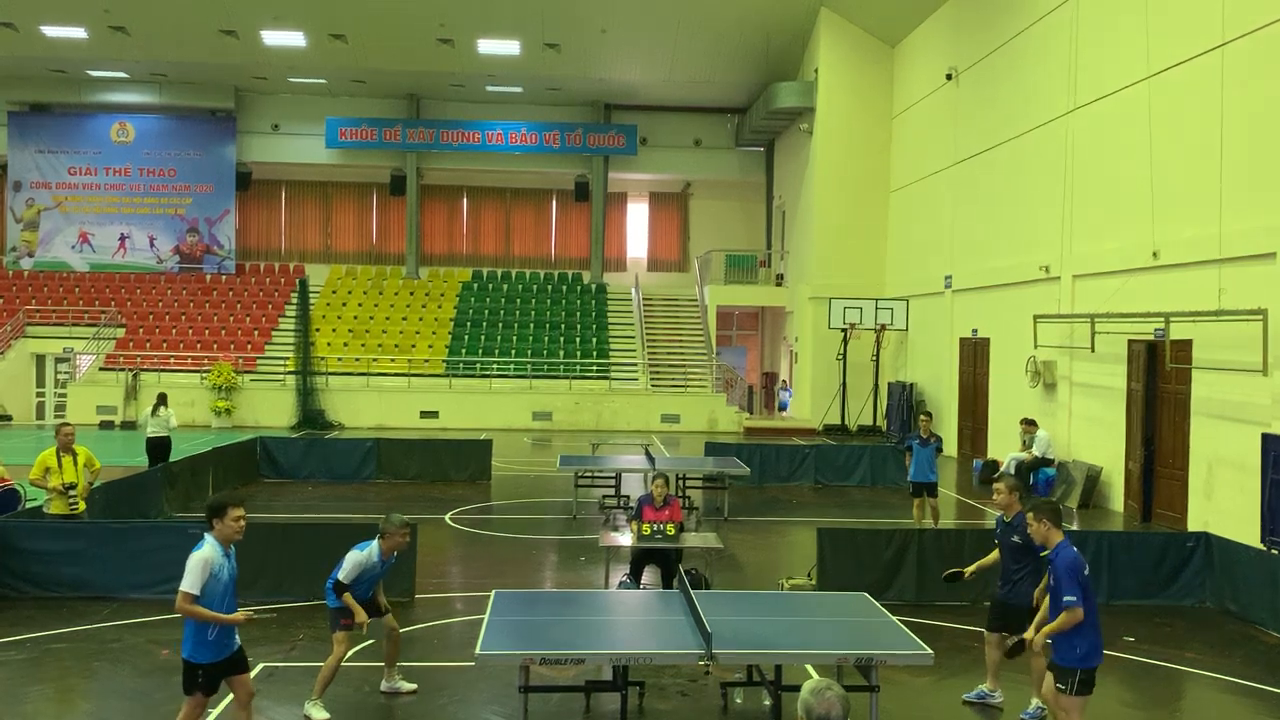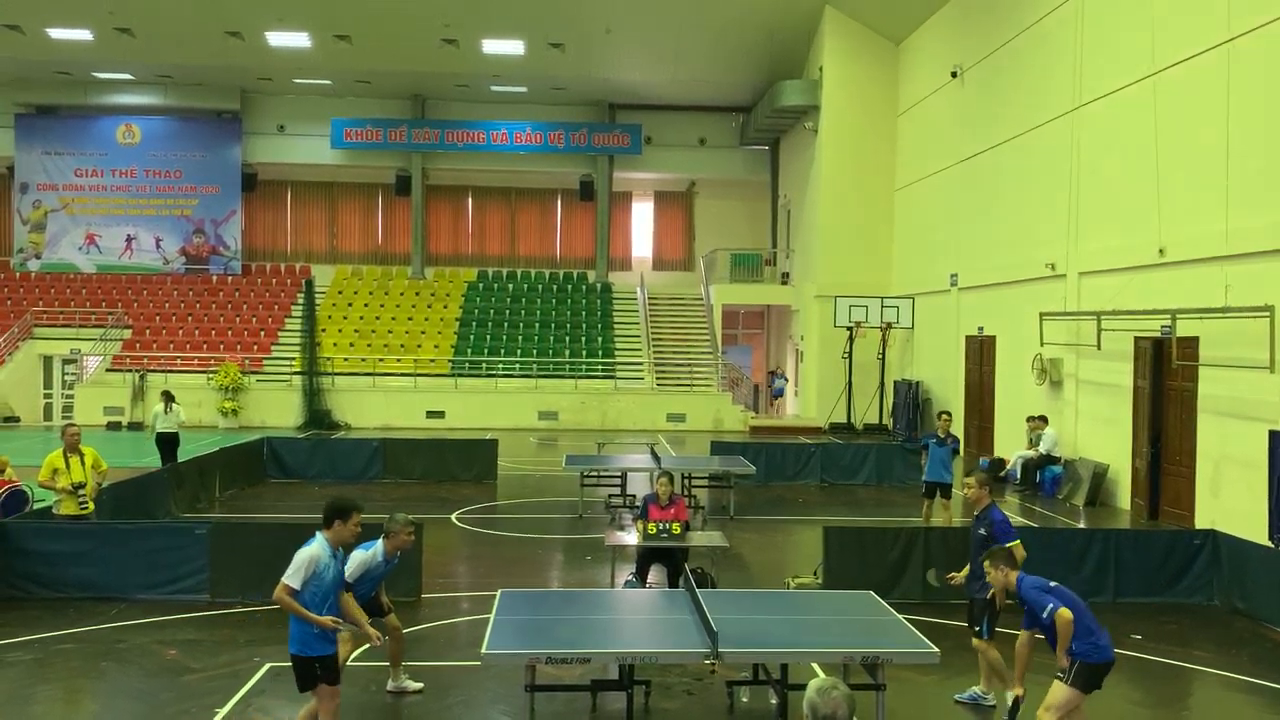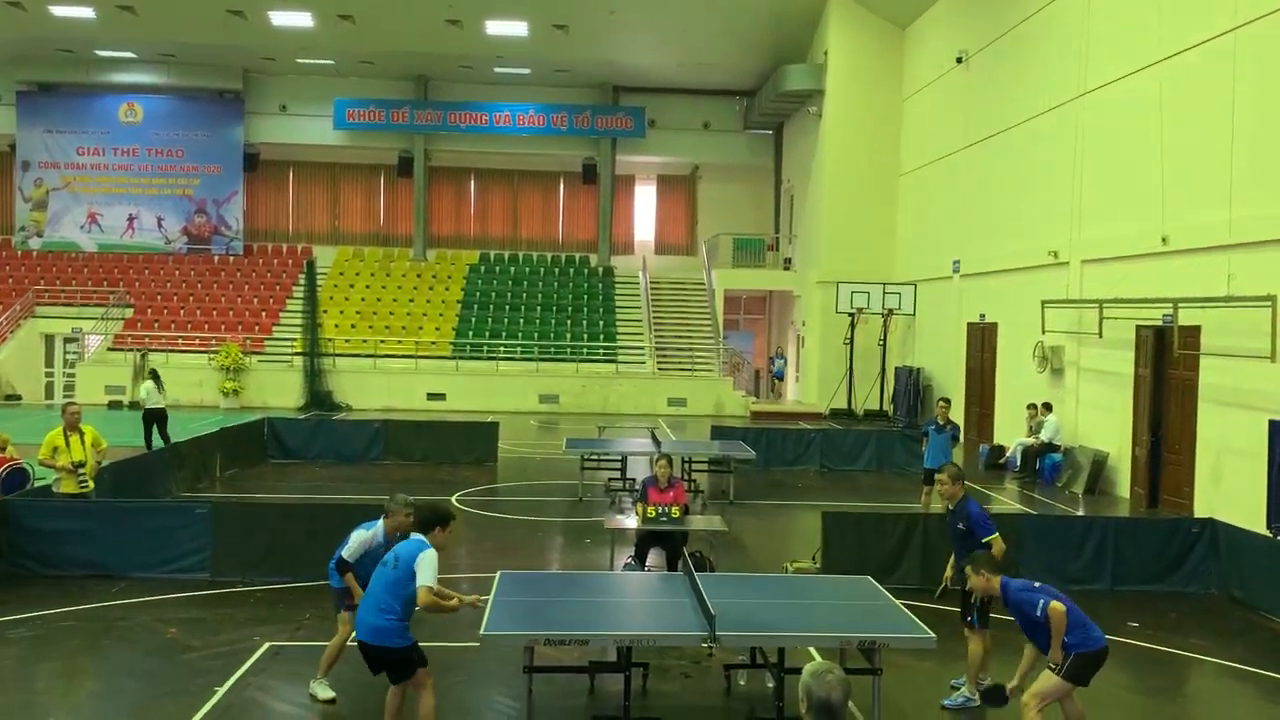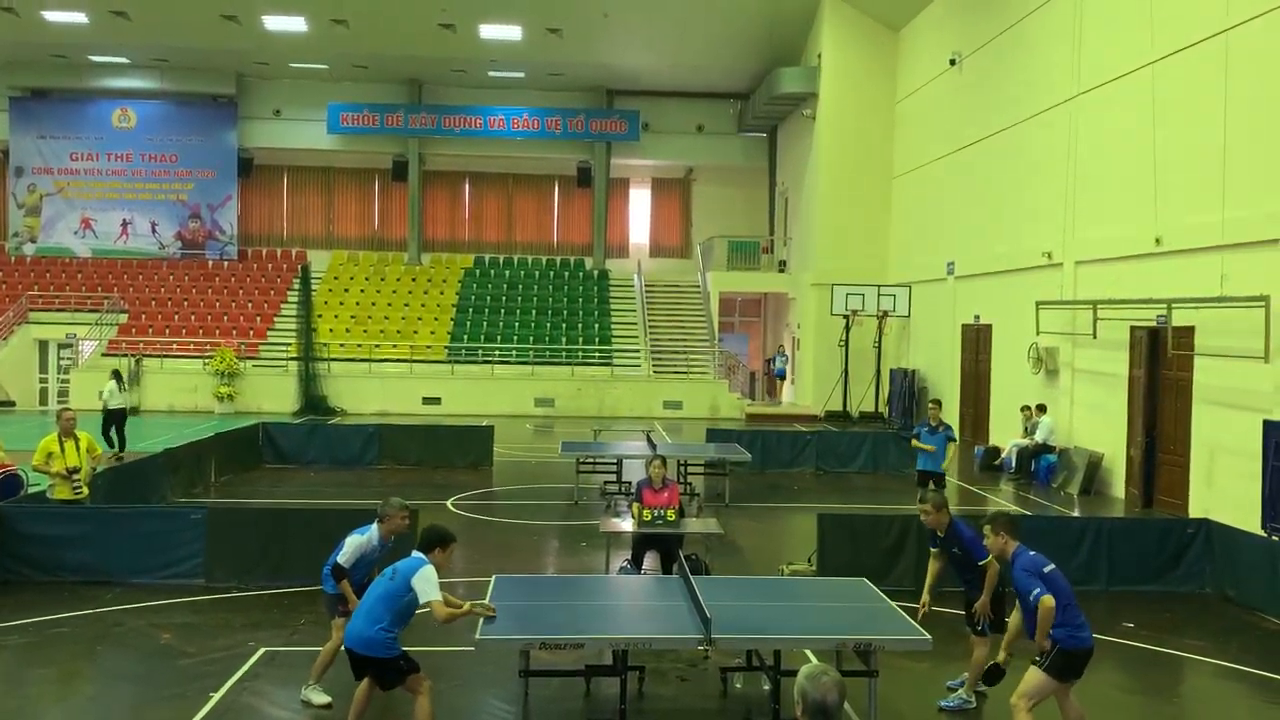
dt=0.7s
person 1, frame 1
left shoulder: (1028, 526)
right shoulder: (1001, 522)
left wrist: (1041, 589)
right wrist: (978, 565)
left hip: (1025, 598)
right hip: (1003, 593)
left knee: (1032, 648)
right knee: (992, 638)
right ankle: (992, 690)
person 1, frame 2
left shoulder: (996, 519)
right shoulder: (978, 517)
left elbow: (1020, 554)
right wrist: (964, 574)
left hip: (989, 592)
right hip: (976, 589)
left knee: (981, 643)
right knee: (982, 642)
left ankle: (1012, 690)
right ankle: (984, 691)
person 1, frame 3
left shoulder: (973, 512)
right shoulder: (952, 508)
left elbow: (999, 546)
right wrist: (951, 566)
left knee: (973, 633)
right knee: (979, 631)
left ankle: (971, 692)
right ankle: (981, 677)
person 1, frame 4
left shoulder: (965, 535)
right shoulder: (935, 530)
left elbow: (993, 567)
right elbow: (936, 558)
left wrist: (985, 599)
right wrist: (926, 592)
left hip: (988, 589)
right hip: (971, 587)
left knee: (981, 639)
right knee: (974, 634)
left ankle: (966, 695)
right ankle: (974, 678)
person 2, frame 1
left shoulder: (229, 551)
right shoulder: (203, 556)
right elbow: (182, 605)
right wrist: (226, 619)
left hip: (229, 644)
right hip: (203, 650)
left knee: (245, 694)
person 2, frame 2
left shoulder: (337, 554)
right shoulder: (310, 553)
right elbow: (280, 596)
left wrist: (366, 627)
right wrist: (315, 619)
left hip: (325, 642)
right hip: (310, 644)
left knee: (322, 701)
person 2, frame 3
left shoulder: (404, 547)
right shoulder: (426, 553)
right elbow: (424, 601)
left wrist: (462, 598)
right wrist: (452, 606)
left hip: (364, 630)
right hip: (388, 633)
left knee: (401, 680)
right knee: (425, 686)
person 2, frame 4
left shoulder: (406, 565)
right shoulder: (424, 569)
left elbow: (436, 596)
right elbow: (442, 615)
left wrist: (472, 608)
right wrist: (464, 611)
left hip: (353, 637)
right hip: (377, 642)
left knee: (372, 678)
right knee: (422, 689)
person 3, frame 1
left shoulder: (391, 553)
right shoulder: (361, 555)
right elbow: (339, 587)
left wrist: (380, 595)
right wrist: (358, 611)
left hip: (364, 596)
right hip: (341, 600)
left knee: (393, 630)
right knee: (341, 650)
left ankle: (391, 680)
right ankle: (313, 703)
person 3, frame 2
left shoulder: (394, 553)
right shoulder: (365, 554)
left wrist: (381, 596)
left hip: (367, 596)
left knee: (396, 629)
right knee: (346, 649)
left ankle: (397, 680)
person 3, frame 3
left shoulder: (395, 534)
right shoulder: (366, 534)
right elbow: (342, 565)
right wrist: (358, 593)
left hip: (366, 577)
right hip: (343, 580)
right knee: (345, 631)
right ankle: (318, 681)
person 3, frame 4
left shoulder: (387, 538)
right shoulder: (360, 539)
right elbow: (337, 571)
right wrist: (352, 600)
left hip: (359, 582)
right hip: (337, 585)
right knee: (340, 637)
right ankle: (310, 687)
person 4, frame 1
left shoulder: (1064, 561)
right shoulder: (1062, 555)
left elbow: (1075, 614)
left wrist: (1044, 634)
right wrist: (1034, 628)
left hip: (1077, 652)
right hip: (1068, 648)
right knee: (1050, 696)
person 4, frame 2
left shoulder: (1029, 589)
right shoulder: (1028, 587)
left elbow: (1065, 617)
right elbow: (1024, 643)
left wrist: (1061, 653)
right wrist: (1018, 685)
left hip: (1088, 654)
right hip: (1098, 651)
right knee: (1069, 706)
person 4, frame 3
left shoulder: (1016, 592)
right shoulder: (1014, 591)
left elbow: (1058, 610)
right elbow: (1033, 647)
left wrist: (1056, 650)
right wrist: (1018, 680)
left hip: (1082, 648)
right hip: (1090, 645)
left knee: (1030, 703)
right knee: (1060, 691)
person 4, frame 4
left shoulder: (1022, 567)
right shoulder: (1029, 559)
left elbow: (1048, 604)
right elbow: (1020, 611)
left wrist: (1041, 639)
right wrist: (1004, 649)
left hip: (1063, 645)
right hip: (1079, 642)
right knee: (1062, 694)
